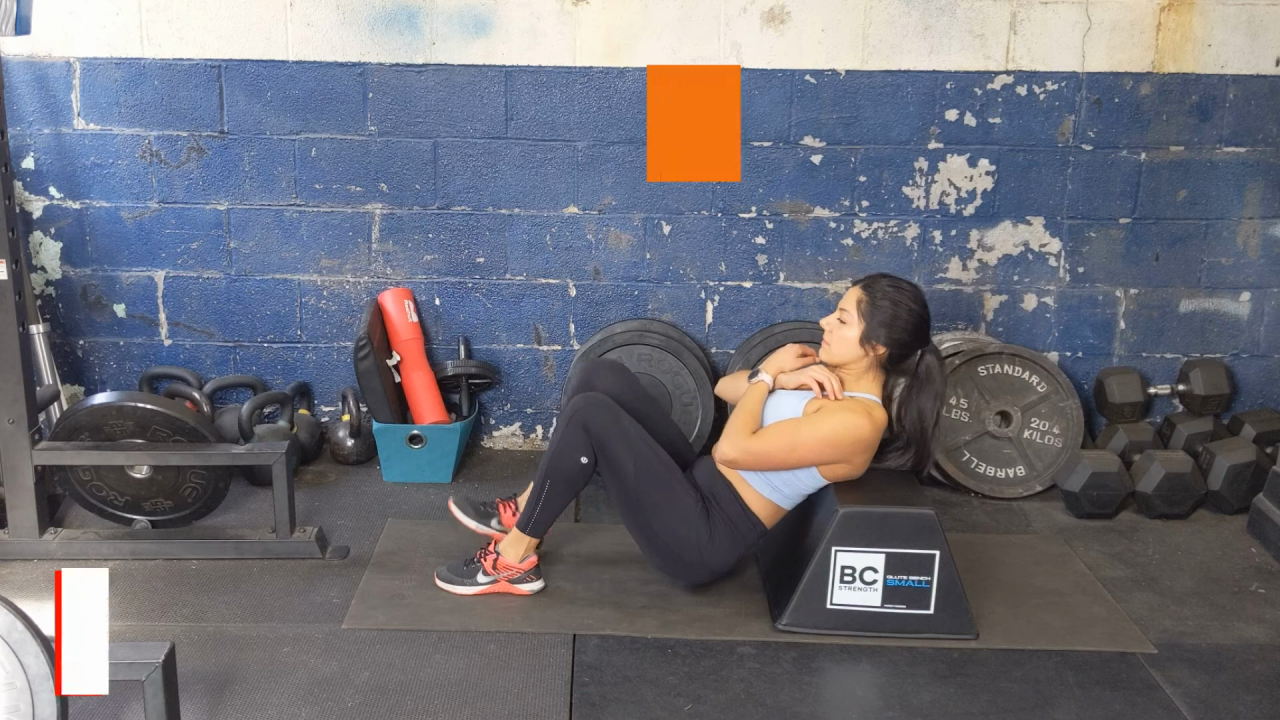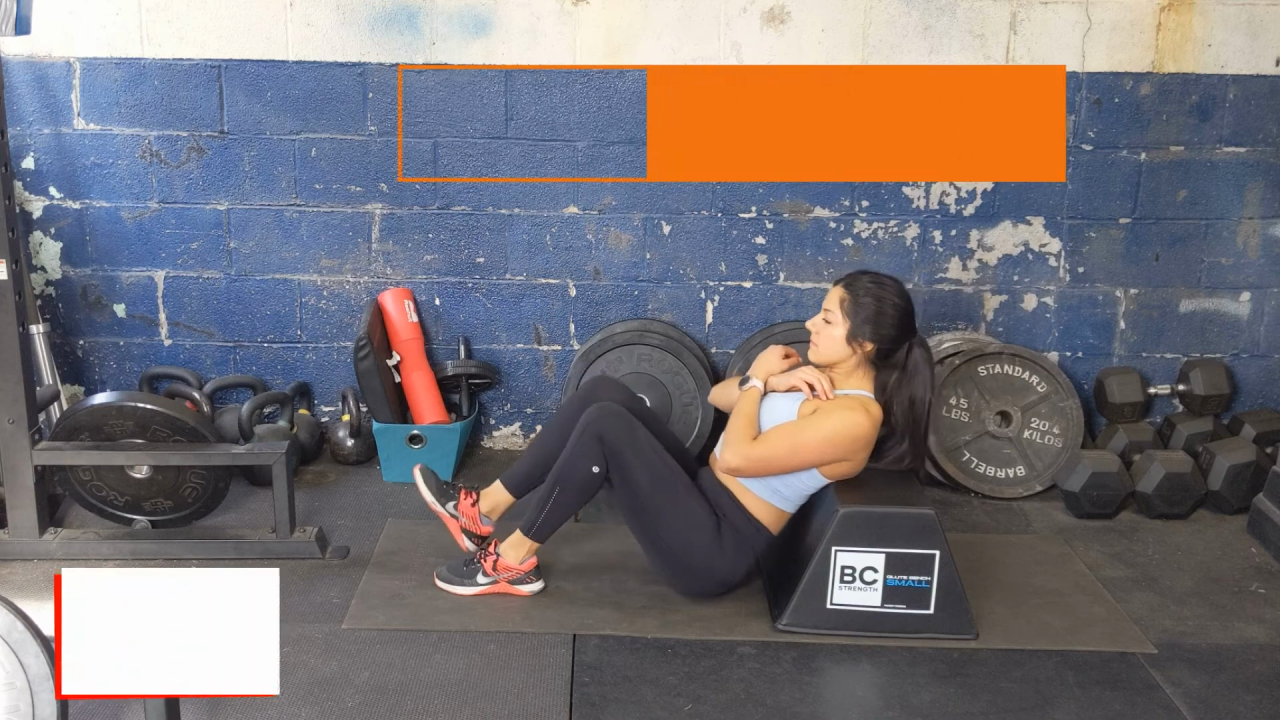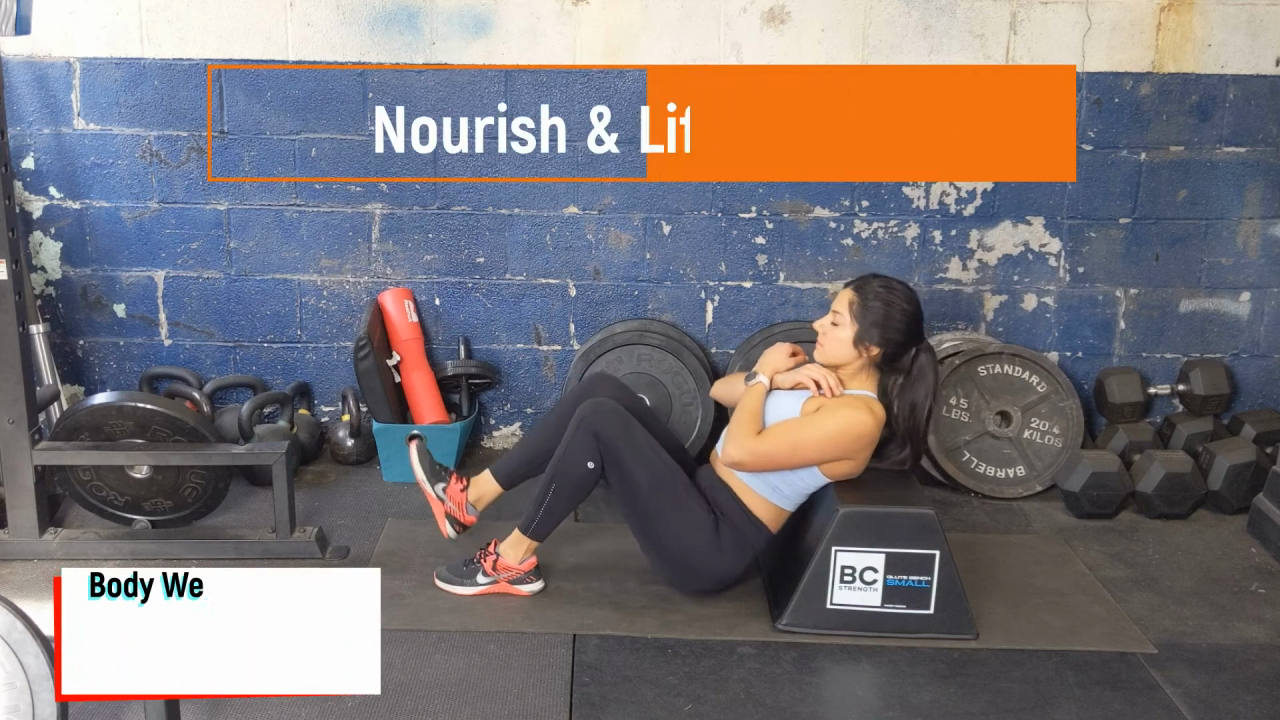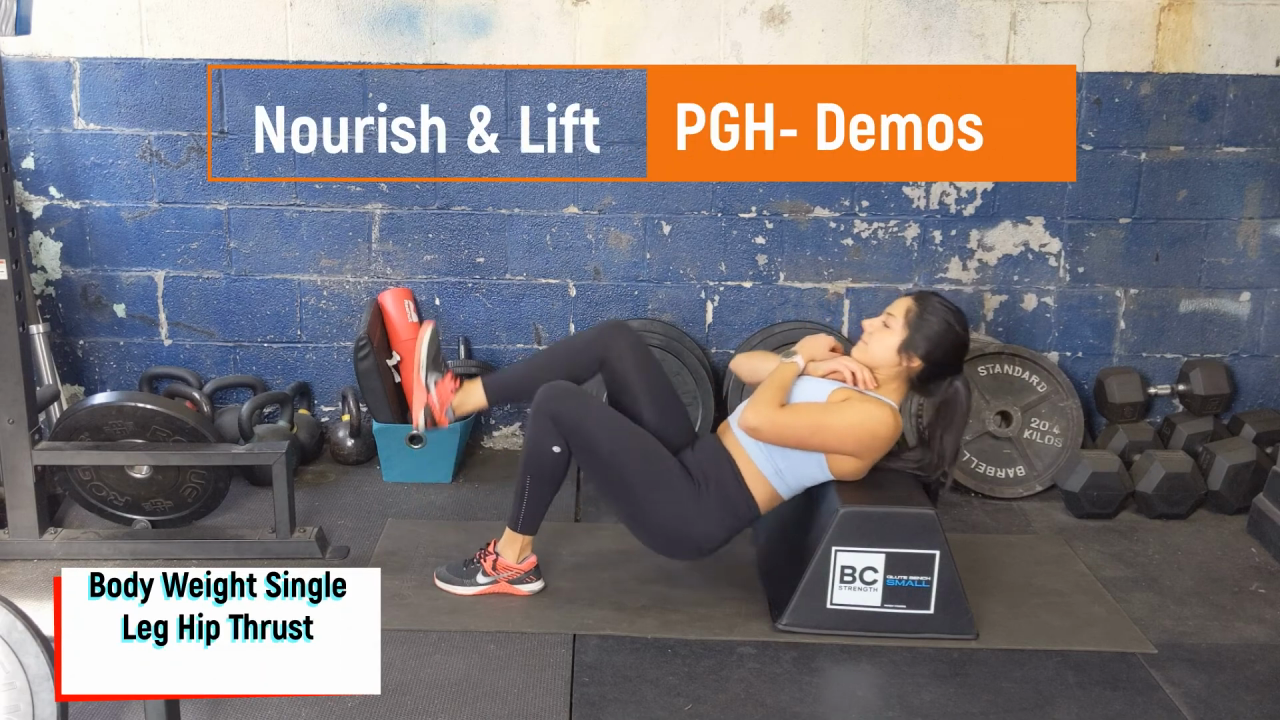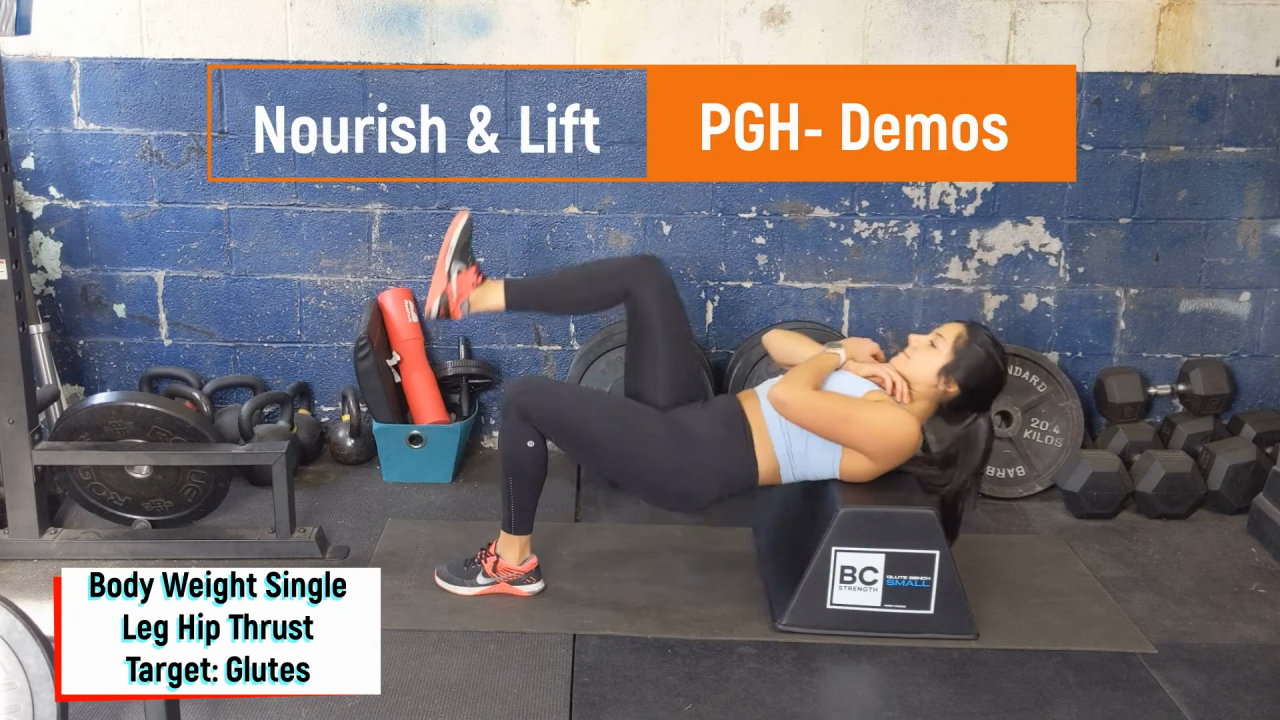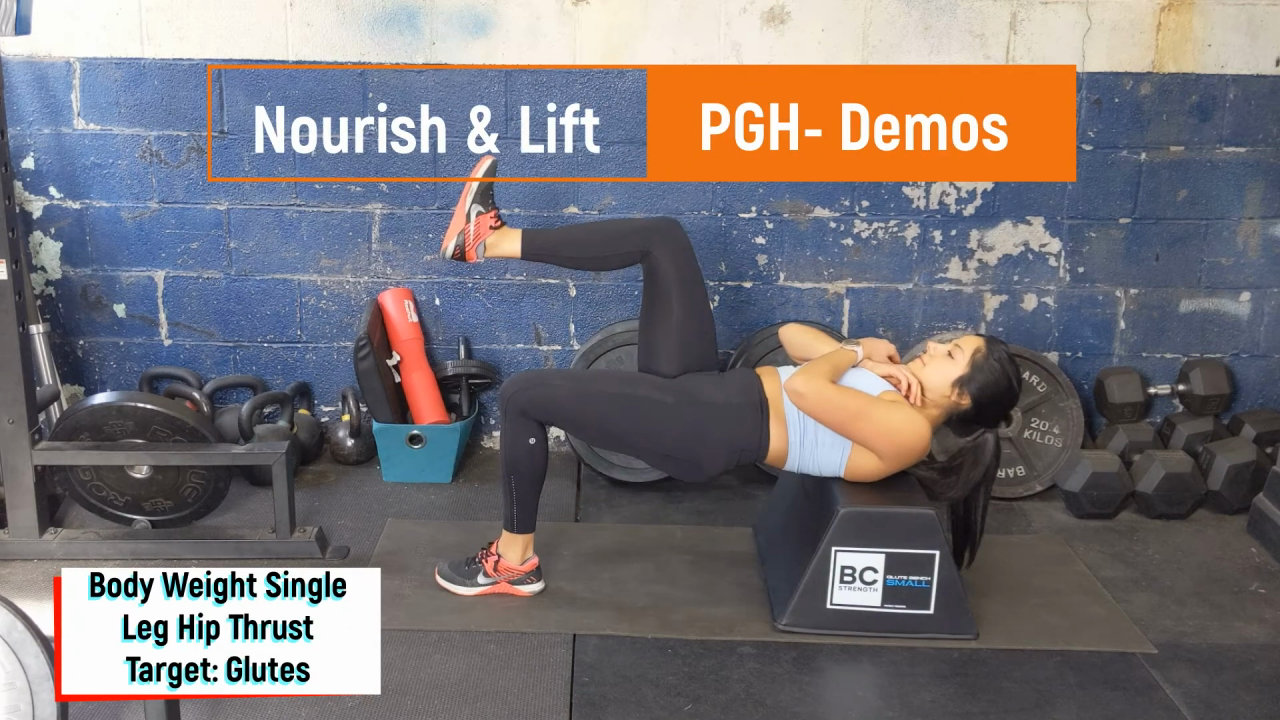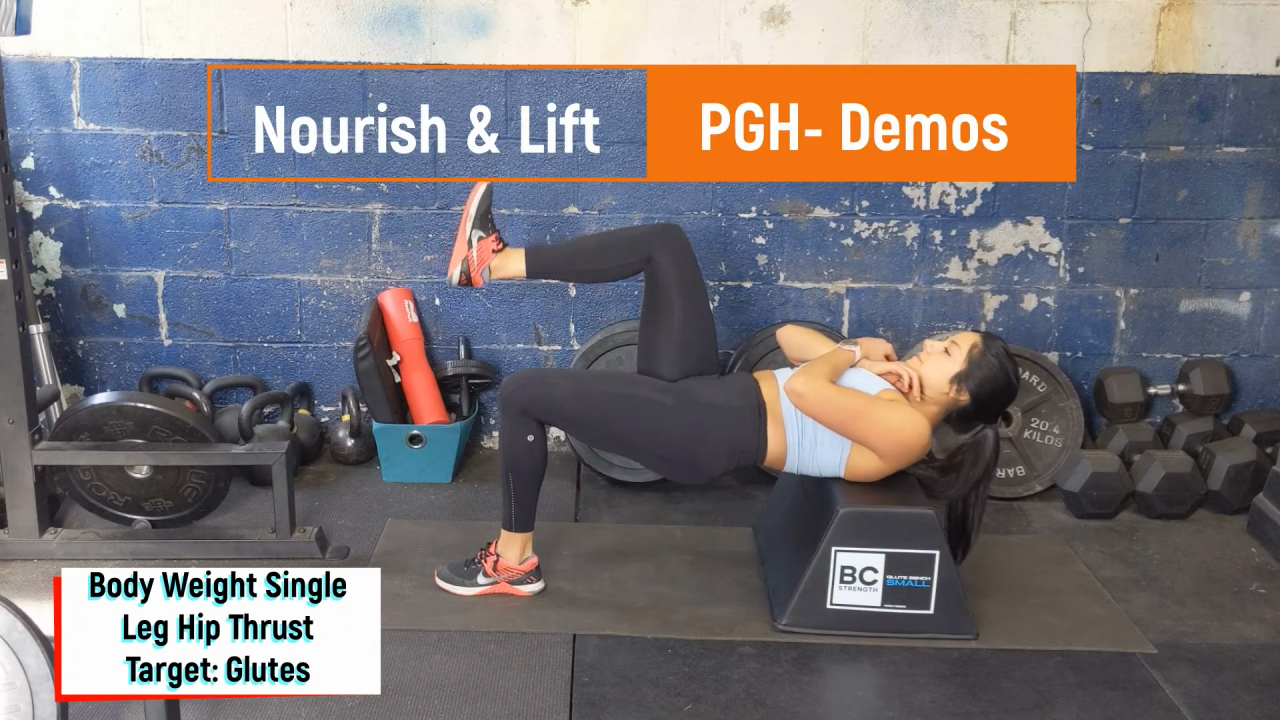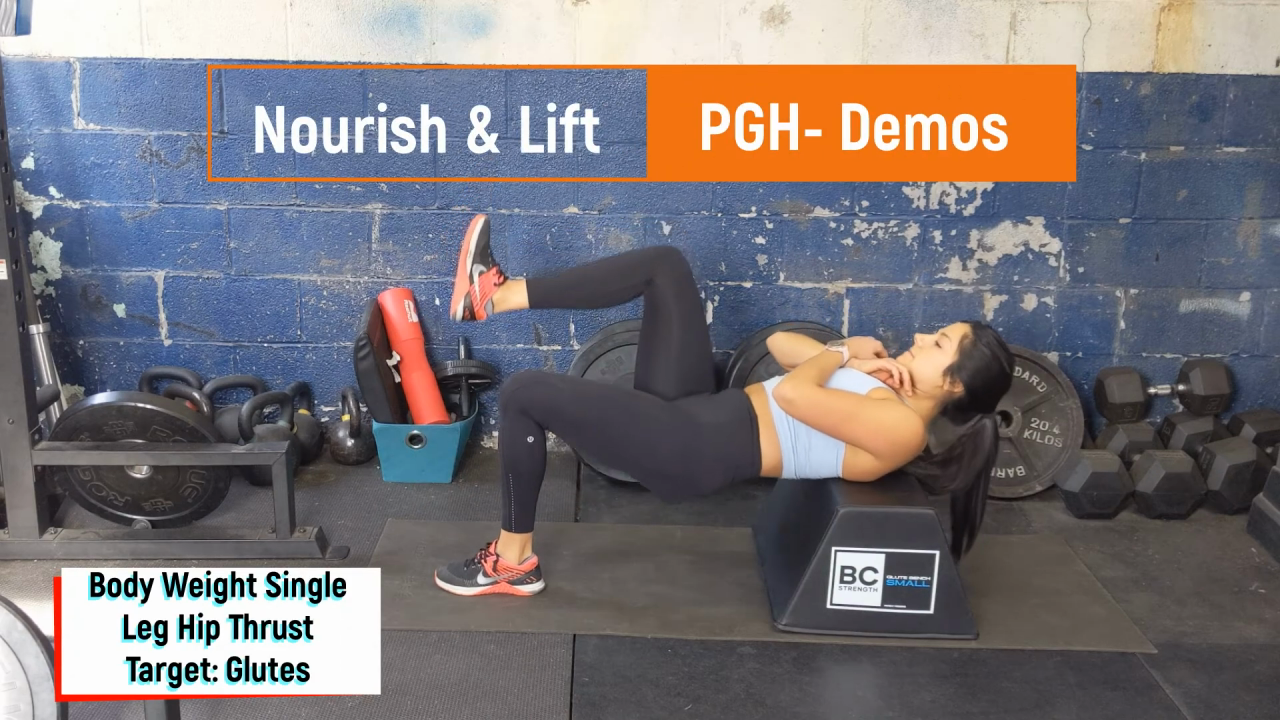
dt=0.5s
person 1, frame 1
left shoulder: (858, 420)
right shoulder: (834, 376)
left elbow: (734, 447)
right elbow: (724, 387)
left wrist: (769, 375)
right wrist: (782, 379)
left hip: (706, 537)
right hip: (700, 485)
left knee: (590, 413)
right knee: (602, 375)
left ankle: (515, 558)
right ankle: (523, 511)
person 1, frame 2
left shoulder: (854, 418)
right shoulder: (826, 377)
left elbow: (735, 457)
right elbow: (717, 397)
left wrist: (758, 380)
right wrist: (773, 382)
left hip: (714, 549)
right hip: (701, 494)
left knee: (605, 423)
right knee: (603, 391)
left ankle: (513, 560)
right ankle: (484, 509)
person 1, frame 3
left shoulder: (857, 417)
right shoulder: (830, 379)
left elbow: (738, 450)
right elbow: (720, 391)
left wrist: (764, 376)
right wrist: (778, 379)
left hip: (709, 545)
right hip: (700, 491)
left knee: (599, 418)
right knee: (600, 389)
left ankle: (514, 560)
right ankle: (468, 497)
person 1, frame 4
left shoulder: (873, 419)
right shoulder: (857, 379)
left elbow: (756, 419)
right elbow: (741, 366)
left wrist: (799, 360)
right wrist: (809, 364)
left hip: (694, 513)
right hip: (694, 463)
left knee: (557, 401)
right knee: (614, 338)
left ankle: (512, 560)
right ankle: (458, 399)
person 1, frame 5
left shoulder: (896, 428)
right shoulder: (884, 387)
left elbow: (789, 397)
right elbow: (775, 342)
left wrist: (837, 358)
right wrist: (842, 353)
left hip: (690, 460)
right hip: (692, 421)
left knee: (524, 397)
right knee: (644, 273)
left ankle: (513, 564)
right ankle: (473, 294)
person 1, frame 6
left shoulder: (907, 432)
right shoulder: (895, 392)
left elbow: (804, 387)
right elbow: (791, 334)
left wrist: (854, 353)
right wrist: (861, 357)
left hip: (701, 430)
right hip: (703, 389)
left knee: (523, 394)
right knee: (663, 237)
left ankle: (515, 561)
right ankle: (490, 240)
person 1, frame 7
left shoulder: (907, 429)
right shoulder: (893, 393)
left elbow: (805, 387)
right elbow: (789, 337)
left wrist: (853, 352)
right wrist: (859, 355)
left hip: (701, 431)
right hip: (700, 393)
left knee: (523, 393)
right knee: (664, 242)
left ankle: (513, 562)
right ankle: (494, 263)
person 1, frame 8
left shoulder: (903, 427)
right shoulder: (888, 393)
left elbow: (791, 392)
right elbow: (779, 343)
left wrist: (840, 353)
right wrist: (848, 355)
left hip: (694, 450)
right hip: (696, 410)
left knee: (524, 393)
right knee: (664, 263)
left ankle: (513, 561)
right ankle: (495, 295)
